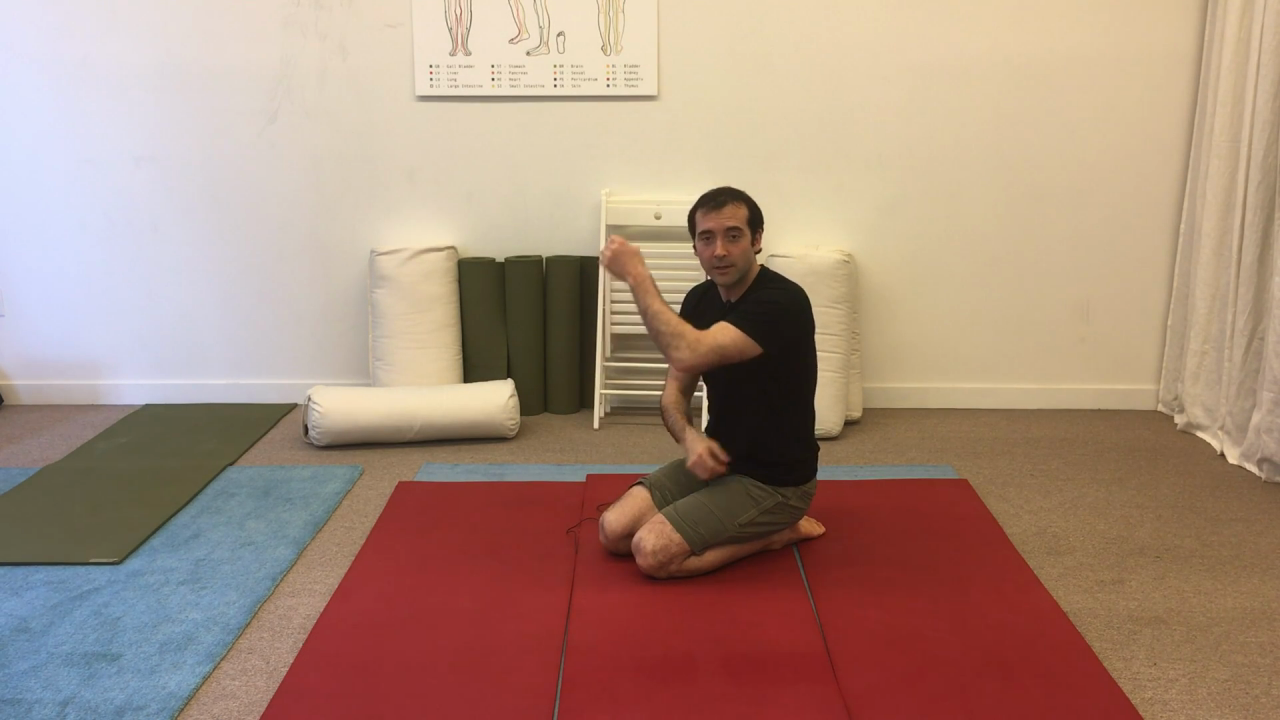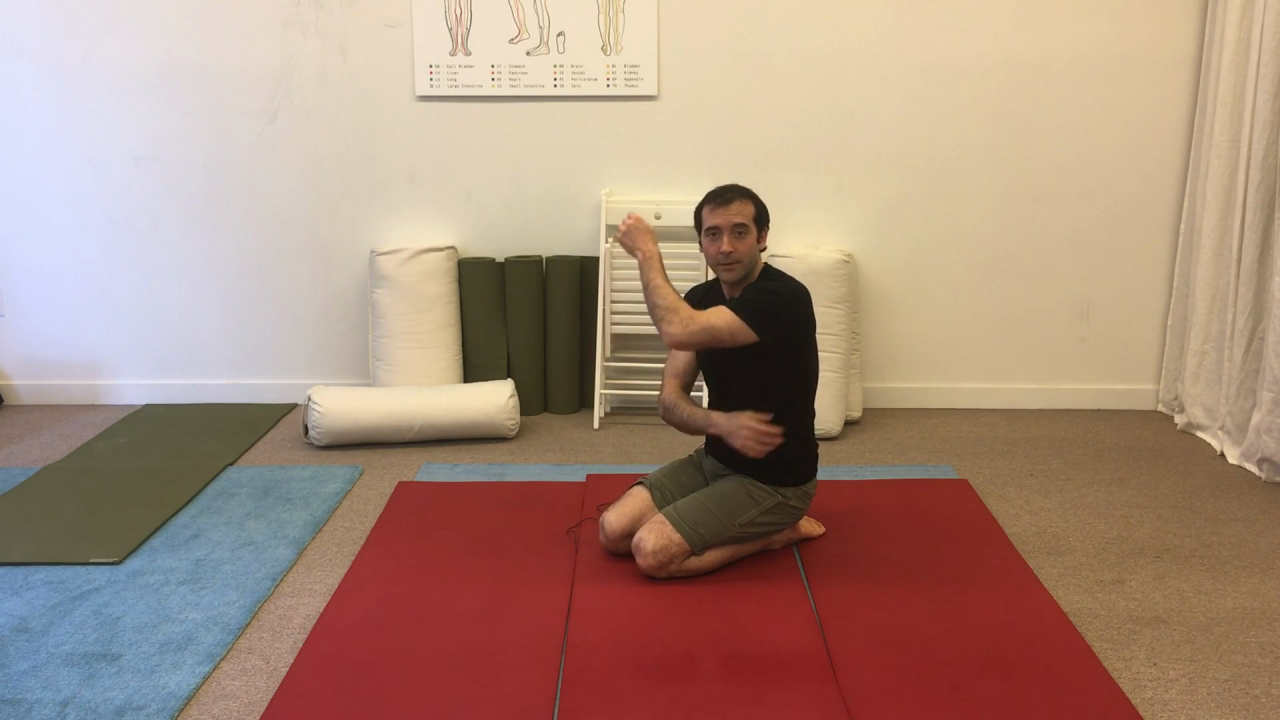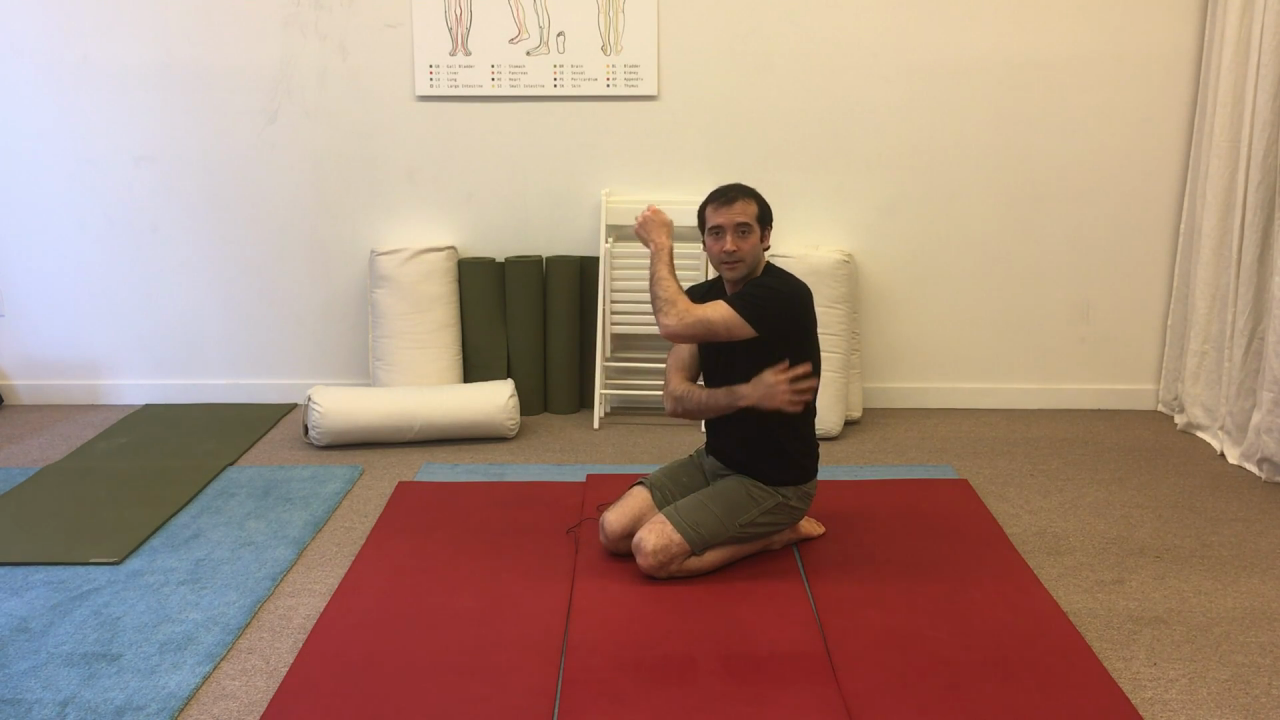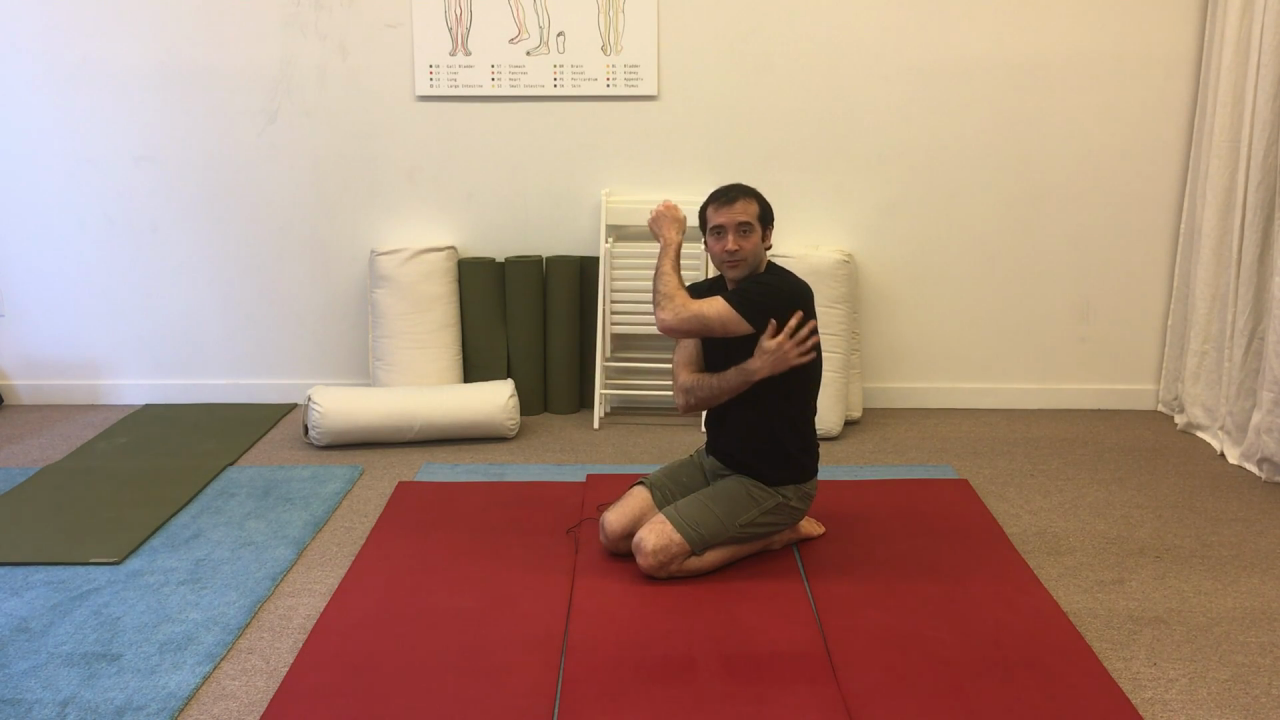
dt=0.2s
person 1, frame 1
left shoulder: (782, 302)
right shoulder: (700, 300)
left elbow: (688, 354)
right elbow: (675, 390)
left wrist: (636, 274)
right wrist: (690, 437)
left hip: (774, 481)
right hip: (721, 458)
left knee: (652, 553)
right knee: (614, 532)
left ankle: (778, 531)
right ankle: (755, 527)
person 1, frame 2
left shoulder: (782, 298)
right shoulder: (700, 300)
left elbow: (679, 332)
right elbow: (670, 398)
left wrist: (647, 251)
right wrist: (723, 423)
left hip: (773, 481)
right hip: (717, 458)
left knee: (652, 552)
right knee: (614, 531)
left ankle: (778, 531)
right ankle: (757, 526)
person 1, frame 3
left shoulder: (782, 296)
right shoulder: (701, 298)
left elbow: (674, 323)
right elbow: (676, 398)
left wrist: (660, 244)
right wrist: (748, 394)
left hip: (774, 482)
right hip: (715, 459)
left knee: (652, 552)
right knee: (614, 532)
left ankle: (778, 530)
right ankle: (759, 526)
person 1, frame 4
left shoulder: (783, 294)
right shoulder: (703, 296)
left elbow: (671, 317)
right elbow: (686, 395)
left wrist: (670, 239)
right wrist: (757, 367)
left hip: (774, 482)
right hip: (715, 459)
left knee: (652, 552)
right knee: (615, 532)
left ankle: (778, 530)
right ankle: (759, 526)
